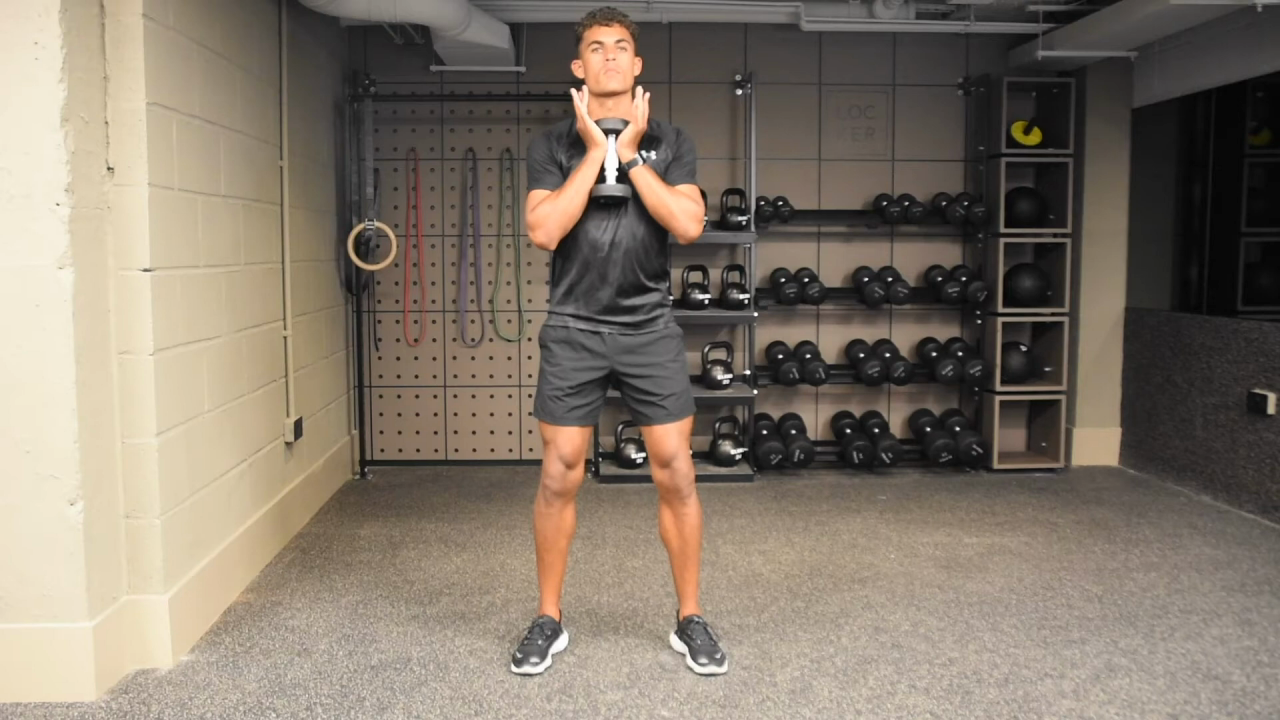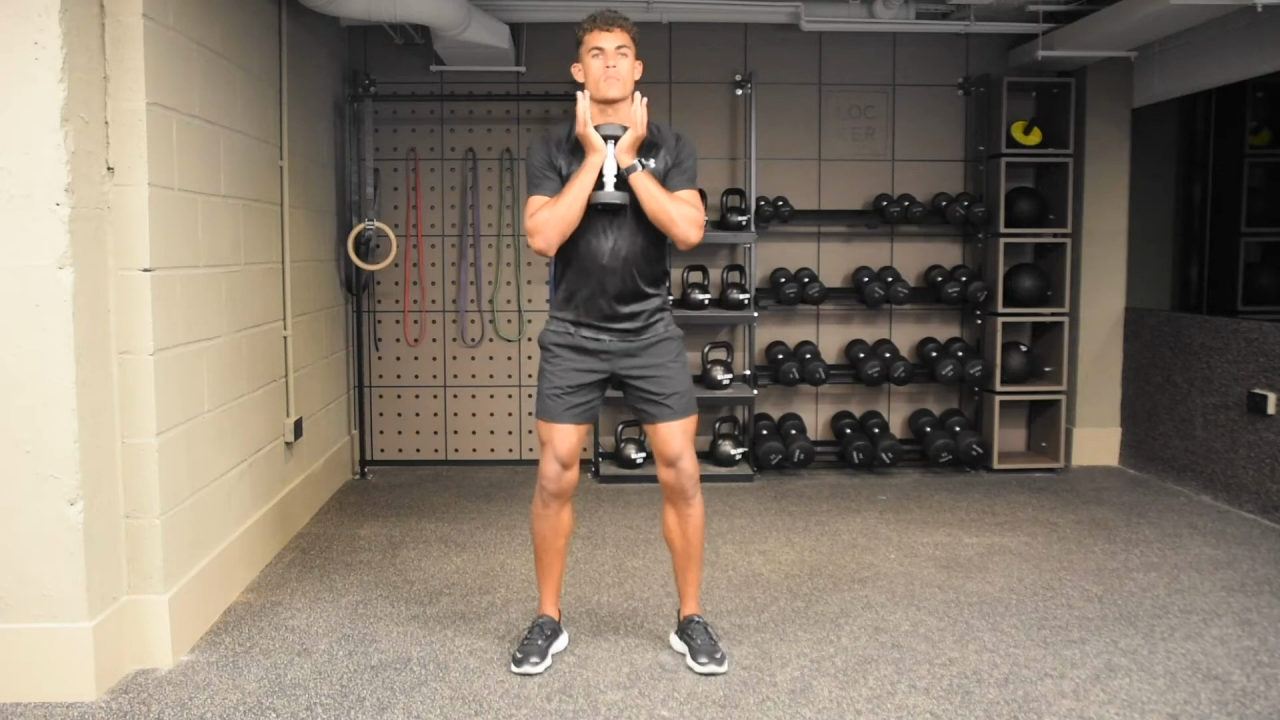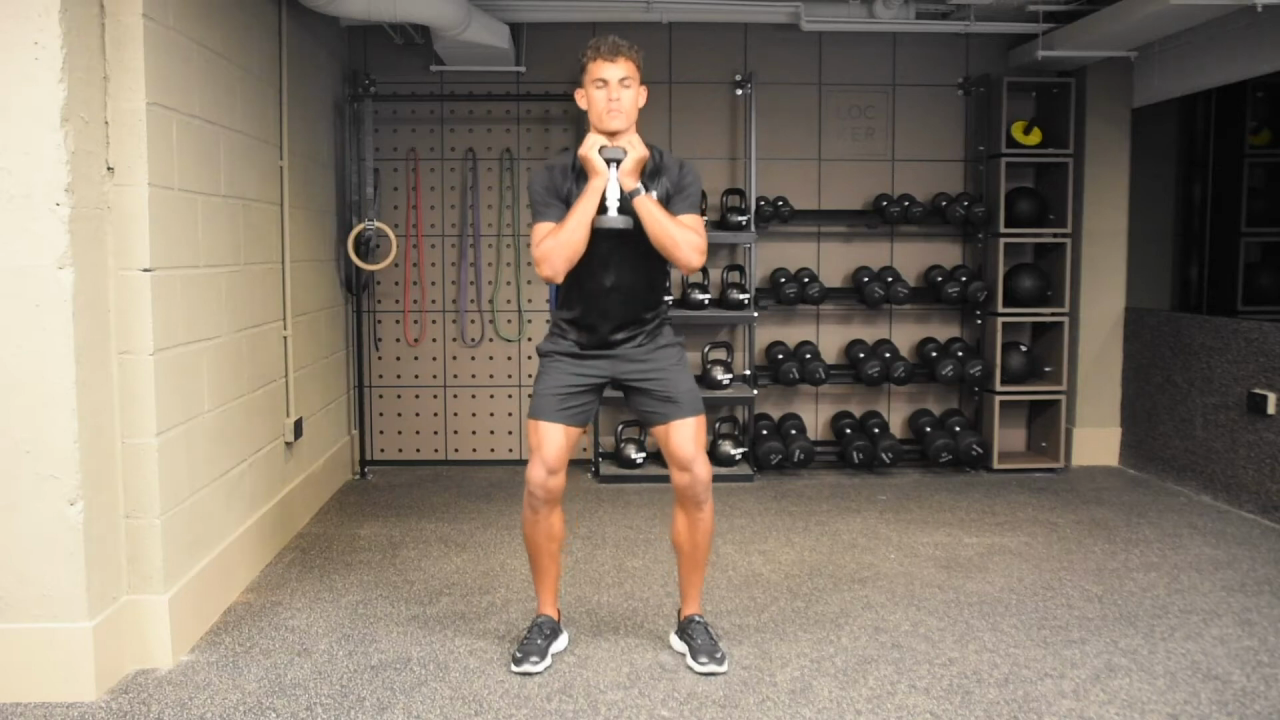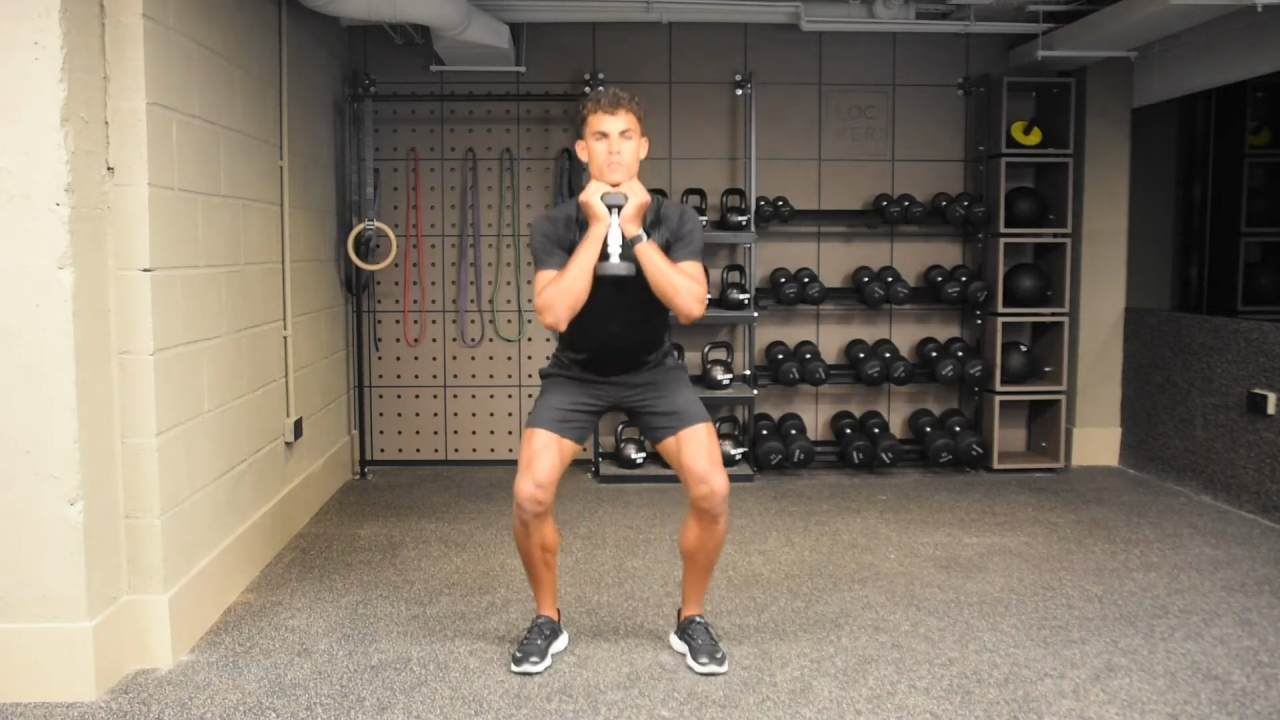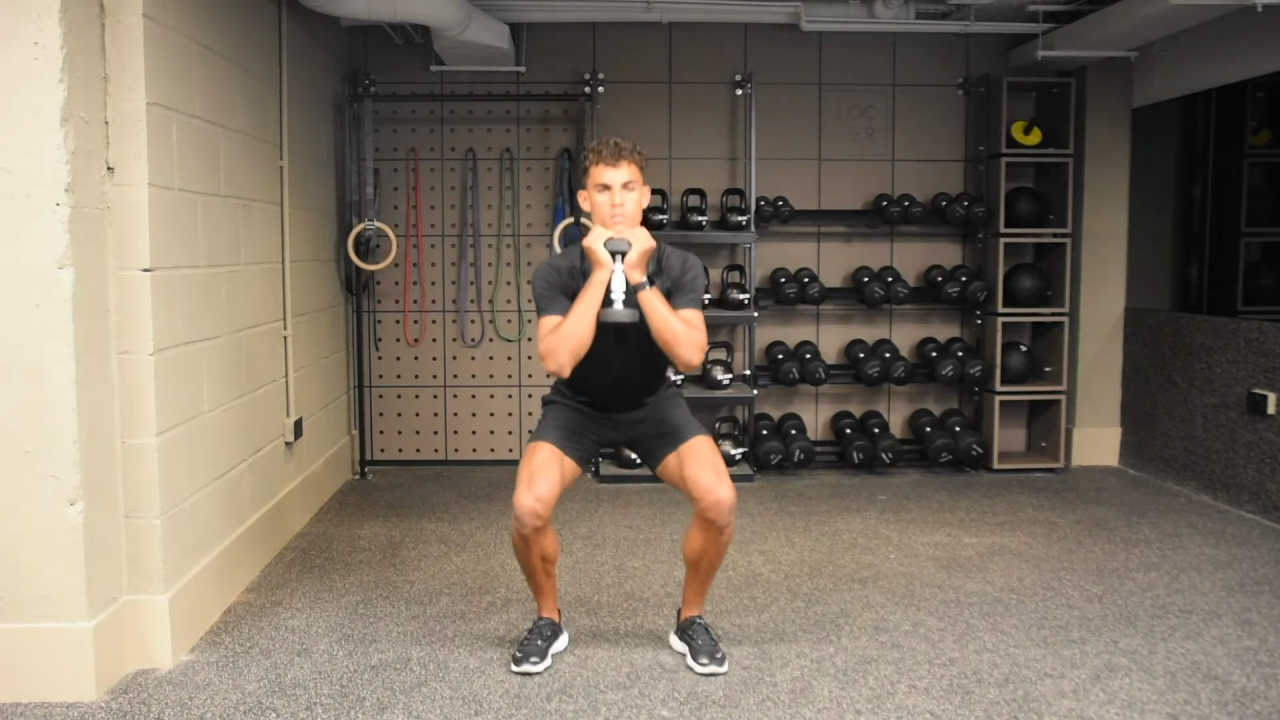
dt=0.4s
person 1, frame 1
left shoulder: (670, 141)
right shoulder: (553, 144)
left elbow: (689, 225)
right elbow: (543, 231)
left wrist: (629, 156)
right wrist: (595, 152)
left hip: (650, 330)
right hip: (574, 330)
left knee: (675, 474)
right knee: (560, 475)
left ankle: (690, 620)
right ankle: (548, 619)
person 1, frame 2
left shoulder: (669, 146)
right shoulder: (551, 149)
left elbow: (689, 230)
right elbow: (542, 237)
left wrist: (630, 162)
right wrist: (593, 158)
left hip: (650, 332)
right hip: (573, 334)
left knee: (680, 473)
right knee: (556, 475)
left ankle: (690, 619)
right ankle: (548, 620)
person 1, frame 3
left shoulder: (674, 173)
right shoulder: (553, 177)
left elbow: (691, 256)
right elbow: (550, 265)
left wrist: (632, 185)
right wrist: (596, 182)
left hip: (650, 342)
right hip: (573, 345)
left knee: (693, 476)
right knee: (543, 480)
left ankle: (691, 619)
right ankle: (547, 619)
person 1, frame 4
left shoulder: (676, 220)
right shoulder: (555, 226)
left elbow: (691, 305)
right elbow: (553, 315)
left wrist: (635, 233)
right wrist: (597, 228)
left hip: (653, 371)
right hip: (576, 373)
left knee: (711, 489)
right knee: (531, 493)
left ankle: (691, 620)
right ankle: (548, 620)
person 1, frame 5
left shoulder: (679, 267)
right shoulder: (557, 272)
left elbow: (691, 355)
right elbow: (558, 362)
left wrist: (638, 279)
right wrist: (600, 275)
left hip: (653, 404)
right hip: (577, 407)
left knee: (719, 500)
right knee: (529, 508)
left ankle: (690, 619)
right ankle: (548, 621)
